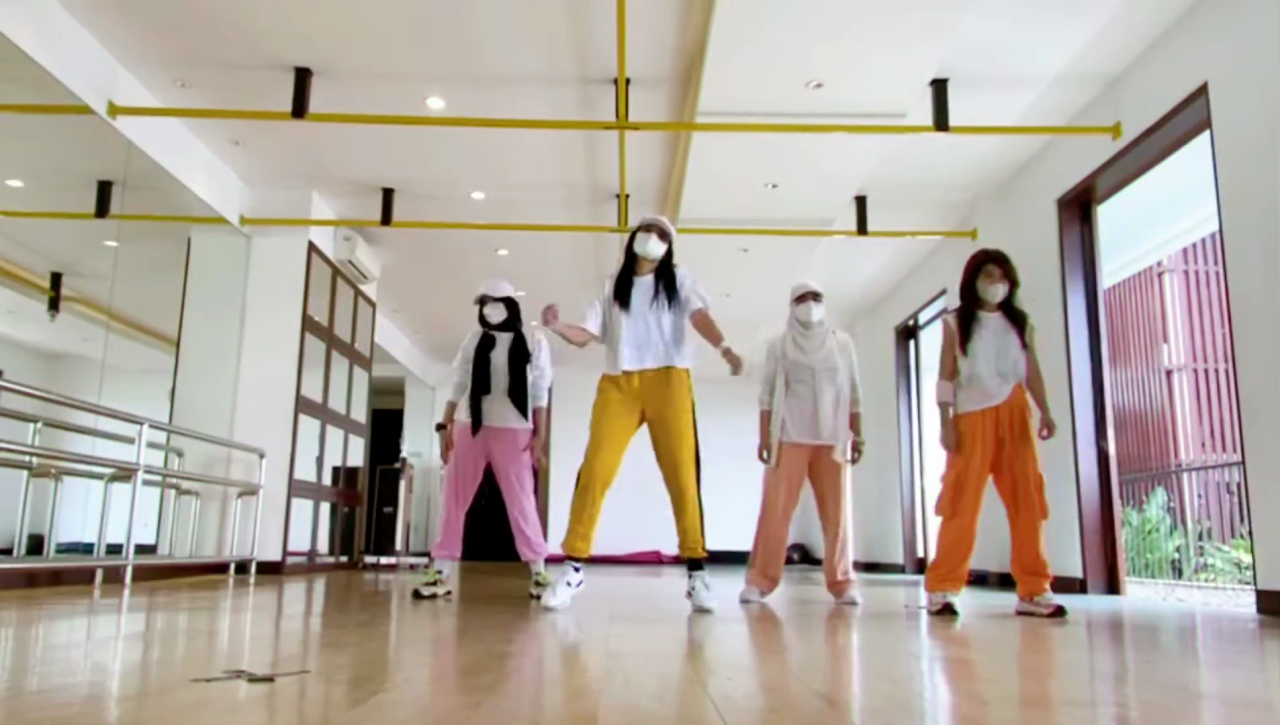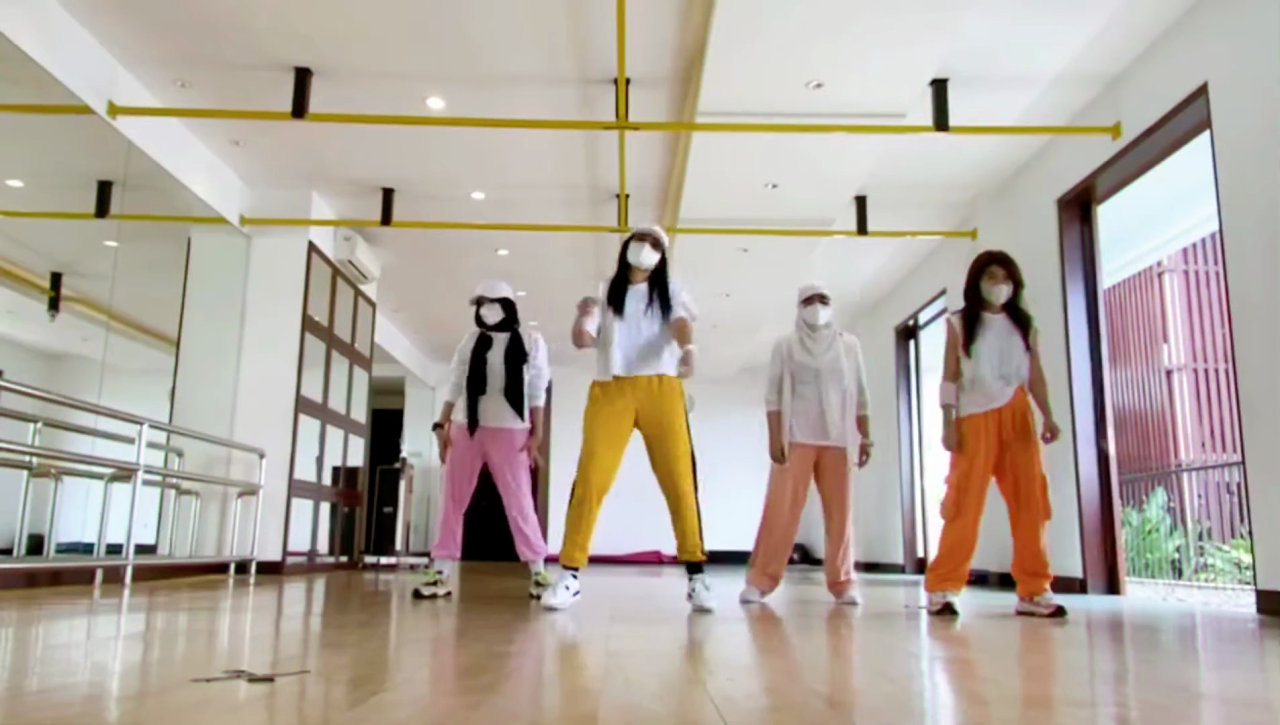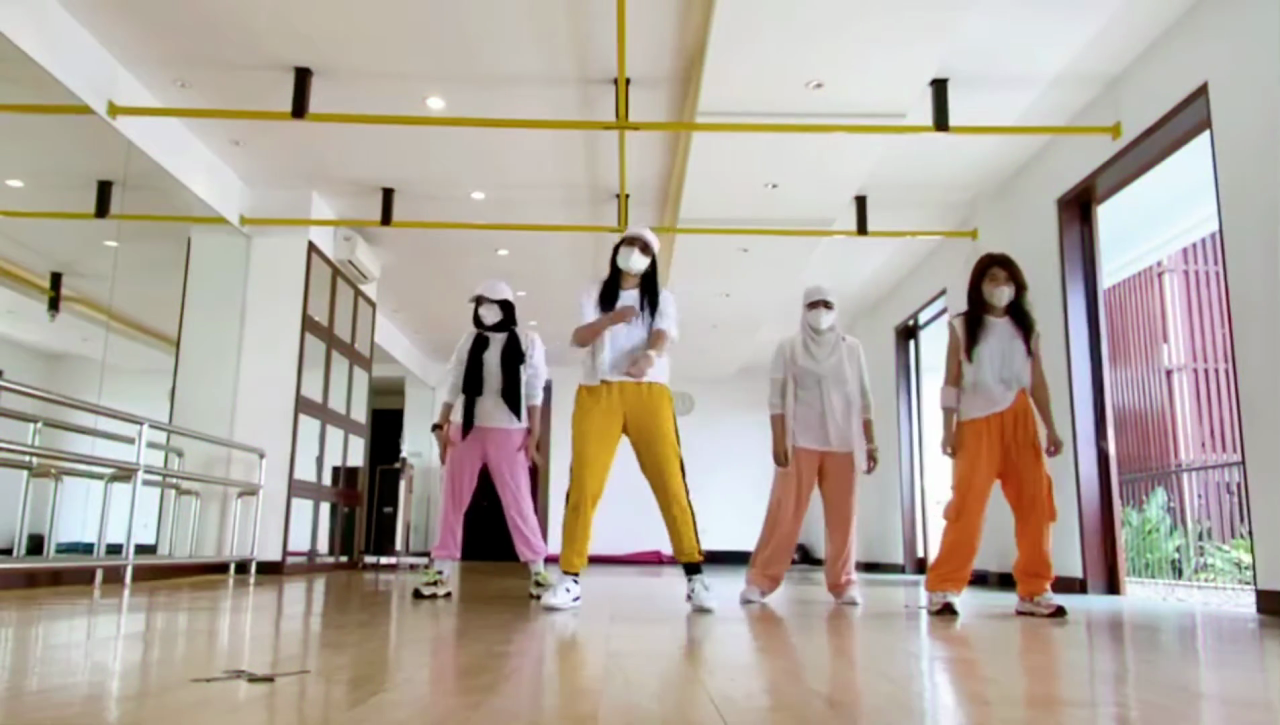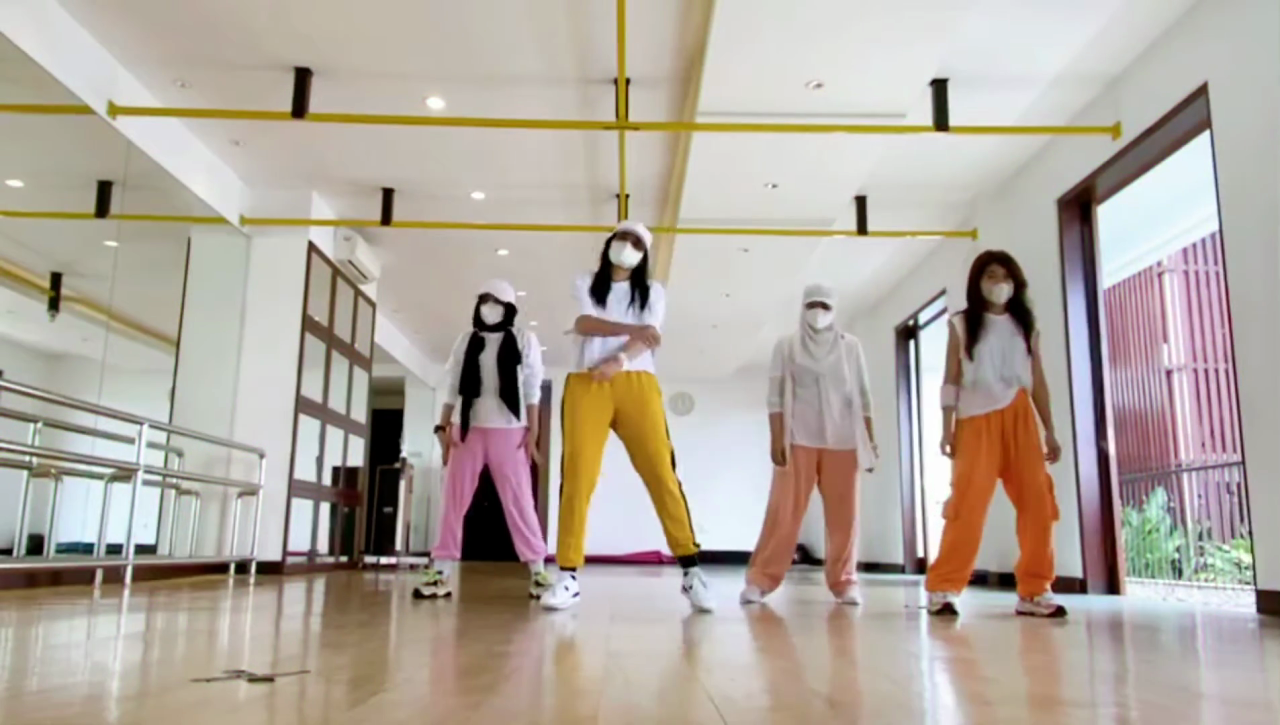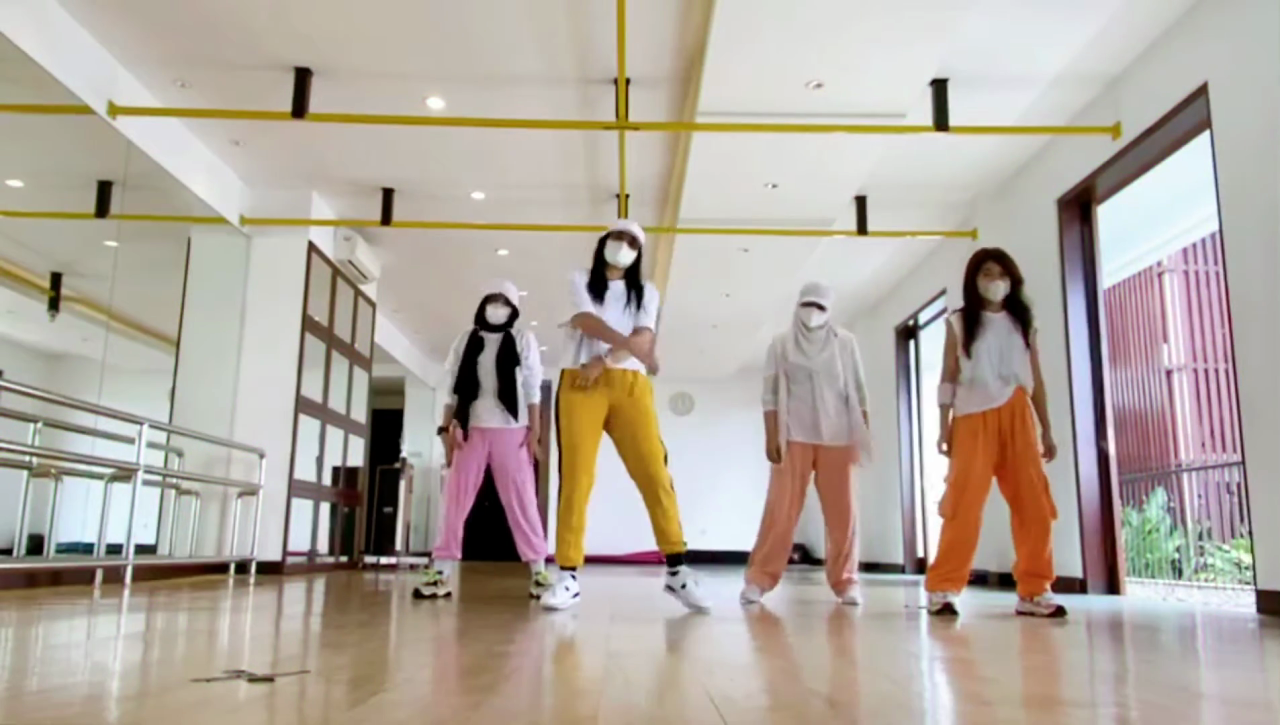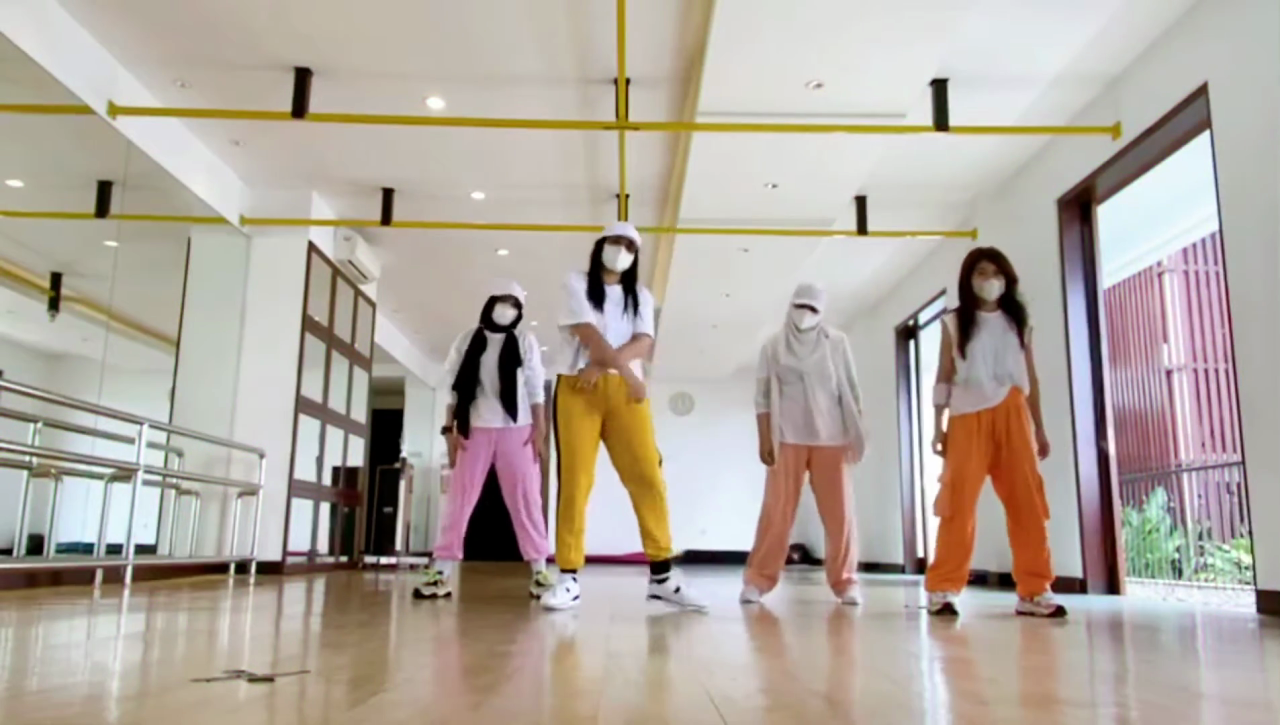
dt=0.1s
person 1, frame 1
left shoulder: (678, 279)
right shoulder: (611, 287)
left elbow: (699, 315)
right elbow: (585, 335)
left wrist: (724, 346)
right wrist: (555, 325)
left hip: (668, 384)
right hip: (618, 386)
left knee: (683, 477)
right knee: (594, 471)
left ankle: (696, 575)
right ankle: (573, 568)
person 1, frame 2
left shoulder: (671, 289)
right shoulder: (605, 292)
left elbow: (682, 323)
right elbow: (580, 340)
left wrist: (687, 349)
right wrist: (583, 318)
left hip: (661, 389)
right hip: (609, 391)
left knee: (680, 483)
right knee: (590, 481)
left ankle: (696, 577)
right ankle: (569, 574)
person 1, frame 3
left shoulder: (662, 298)
right shoulder: (595, 294)
left elbow: (664, 335)
right elbow: (580, 338)
left wrist: (647, 357)
right wrist: (611, 319)
left hip: (649, 394)
right hip: (597, 396)
left knee: (671, 486)
right knee: (584, 486)
left ankle: (695, 577)
right ankle: (570, 578)
person 1, frame 4
left shoulder: (653, 291)
right shoulder: (586, 285)
left elbow: (651, 334)
right elbow: (586, 325)
left wrist: (618, 356)
right wrist: (630, 328)
left hip: (638, 384)
right hip: (587, 386)
left knee: (662, 475)
right knee: (577, 480)
left ankle: (690, 571)
right ankle: (568, 576)
person 1, frame 5
left shoulder: (646, 291)
right shoulder: (581, 280)
left elbow: (645, 335)
right elbow: (585, 322)
left wrist: (607, 358)
right wrist: (633, 349)
left hip: (629, 384)
right hip: (580, 385)
left knee: (654, 472)
right knee: (575, 478)
left ankle: (677, 569)
right ankle: (568, 576)
person 1, frame 6
left shoulder: (641, 296)
right shoulder: (577, 283)
left elbow: (643, 342)
right elbow: (584, 330)
left wrist: (610, 368)
right wrist: (622, 368)
left hip: (625, 390)
right hip: (578, 388)
left knee: (647, 477)
right knee: (575, 482)
left ankle: (662, 576)
right ankle: (568, 579)
person 2, frame 1
left shoulder: (1020, 323)
right shoulder: (956, 322)
left elbow: (1032, 373)
right elbow: (946, 377)
left wrist: (1045, 411)
right wrist: (946, 423)
left hip: (1014, 415)
right hip: (972, 416)
left knee: (1027, 500)
right knee: (963, 501)
left ankle: (1032, 590)
right ankle: (942, 588)
person 2, frame 2
left shoulder: (1023, 324)
right shoulder: (959, 324)
left elbow: (1035, 375)
right elbow: (950, 378)
left wrist: (1048, 416)
right wrist: (948, 425)
left hip: (1017, 417)
right hip: (975, 418)
left knee: (1029, 502)
right knee: (964, 502)
left ankle: (1033, 590)
right ankle: (942, 587)
person 2, frame 3
left shoulder: (1026, 328)
right shoulder: (961, 327)
left elbow: (1036, 381)
right elbow: (951, 382)
left wrist: (1050, 426)
right wrist: (948, 429)
left hip: (1019, 420)
right hip: (976, 422)
left knee: (1034, 503)
right knee: (967, 504)
left ankle: (1034, 590)
right ankle: (943, 587)
person 2, frame 4
left shoulder: (1026, 326)
right shoulder: (961, 324)
left elbow: (1037, 381)
right elbow: (951, 380)
left wrist: (1050, 431)
right wrist: (947, 427)
left hip: (1020, 418)
right hip: (976, 420)
left knee: (1036, 504)
right knee: (968, 503)
left ankle: (1034, 591)
right ankle: (943, 588)
person 2, frame 5
left shoulder: (1024, 323)
right shoulder: (959, 323)
left elbow: (1035, 378)
right elbow: (948, 378)
left wrist: (1046, 429)
right wrist: (943, 426)
left hip: (1017, 417)
right hip: (973, 419)
left knee: (1034, 503)
right knee: (964, 502)
left ankle: (1034, 590)
right ankle: (943, 587)
person 2, frame 6
left shoulder: (1019, 322)
right shoulder: (954, 323)
left elbow: (1030, 377)
right elbow: (944, 377)
left wrist: (1039, 428)
right wrist: (938, 425)
left hip: (1012, 415)
right hip: (968, 417)
left knee: (1026, 500)
right knee: (959, 502)
left ankle: (1033, 590)
right ankle: (942, 588)
person 3, frame 1
left shoulder: (842, 343)
right shoulder: (779, 346)
left elbow: (853, 393)
right elbow: (767, 393)
left wrist: (857, 434)
right wrist: (764, 435)
left hip: (831, 439)
right hip: (789, 437)
left knee: (835, 511)
right knee: (776, 508)
left ankle: (841, 582)
right ankle: (760, 579)
person 3, frame 2
left shoulder: (848, 345)
right shoulder: (785, 346)
left elbow: (859, 394)
right elbow: (773, 395)
left wrist: (865, 437)
right wrist: (774, 437)
left hip: (838, 440)
right hip: (796, 438)
left knee: (840, 512)
right knee: (781, 509)
left ankle: (842, 581)
right ankle: (759, 579)
person 3, frame 3
left shoulder: (851, 348)
right shoulder: (788, 349)
left elbow: (863, 399)
right elbow: (777, 399)
left wrist: (870, 442)
right wrist: (778, 441)
left hip: (842, 444)
right hip: (799, 442)
left knee: (843, 514)
right knee: (785, 512)
left ankle: (842, 582)
right ankle: (760, 579)
person 3, frame 4
left shoulder: (850, 346)
right shoulder: (786, 347)
left elbow: (862, 396)
right elbow: (775, 396)
left wrist: (870, 439)
right wrist: (776, 439)
left hip: (841, 442)
right hip: (797, 440)
left knee: (844, 513)
right knee: (784, 511)
left ankle: (843, 581)
right ankle: (760, 579)
person 3, frame 5
left shoulder: (845, 342)
right shoulder: (780, 345)
left elbow: (858, 391)
right elbow: (770, 394)
left wrist: (866, 433)
right wrist: (771, 436)
left hip: (837, 439)
right hip: (793, 437)
left knee: (842, 511)
right knee: (781, 509)
left ankle: (844, 580)
right ankle: (759, 578)
person 3, frame 6
left shoulder: (837, 342)
right shoulder: (773, 346)
left elbow: (850, 389)
right elbow: (763, 396)
left wrist: (857, 432)
right wrist: (764, 437)
left hip: (831, 438)
right hip: (786, 439)
left knee: (838, 511)
right knee: (777, 509)
left ankle: (844, 581)
right ankle: (758, 579)
person 4, frame 1
left shoulder: (534, 341)
right shoulder: (474, 340)
left elbow: (540, 393)
right elbow: (458, 385)
left wrist: (540, 435)
right wrist: (445, 425)
left hip: (513, 430)
right hip: (470, 428)
left knee: (521, 501)
right knee: (455, 498)
left ankle: (538, 571)
right ankle: (441, 572)
person 4, frame 2
left shoulder: (531, 342)
right shoulder: (472, 341)
left elbow: (537, 392)
right elbow: (455, 385)
left wrist: (536, 433)
right wrist: (442, 425)
left hip: (510, 430)
right hip: (466, 427)
left knee: (519, 500)
right knee: (453, 499)
left ankle: (538, 571)
right ankle: (441, 572)
person 4, frame 3
left shoulder: (528, 341)
right shoulder: (469, 341)
left elbow: (534, 391)
right elbow: (453, 386)
left wrist: (533, 433)
right wrist: (441, 425)
left hip: (508, 431)
right hip: (465, 428)
left knee: (518, 500)
right knee: (453, 500)
left ankle: (537, 571)
right ankle: (441, 572)
person 4, frame 4
left shoulder: (524, 340)
right shoulder: (467, 341)
left elbow: (532, 389)
right elbow: (452, 388)
left wrist: (532, 431)
right wrist: (443, 427)
left hip: (508, 430)
right hip: (467, 429)
left knee: (519, 500)
right knee: (454, 499)
left ankle: (538, 572)
right ankle: (441, 572)
person 4, frame 5
left shoulder: (523, 340)
right shoulder: (466, 340)
left elbow: (532, 389)
right elbow: (453, 388)
left wrist: (534, 430)
right wrist: (446, 428)
left hip: (511, 430)
right hip: (469, 430)
left knee: (521, 499)
right knee: (456, 500)
left ankle: (539, 571)
right ankle: (441, 572)
person 4, frame 6
left shoulder: (526, 341)
right shoulder: (467, 340)
left elbow: (536, 389)
right elbow: (454, 388)
left wrist: (539, 429)
right wrist: (450, 429)
left hip: (516, 429)
right hip: (474, 430)
left knee: (526, 499)
right knee: (459, 498)
left ankle: (539, 572)
right ankle: (441, 572)
